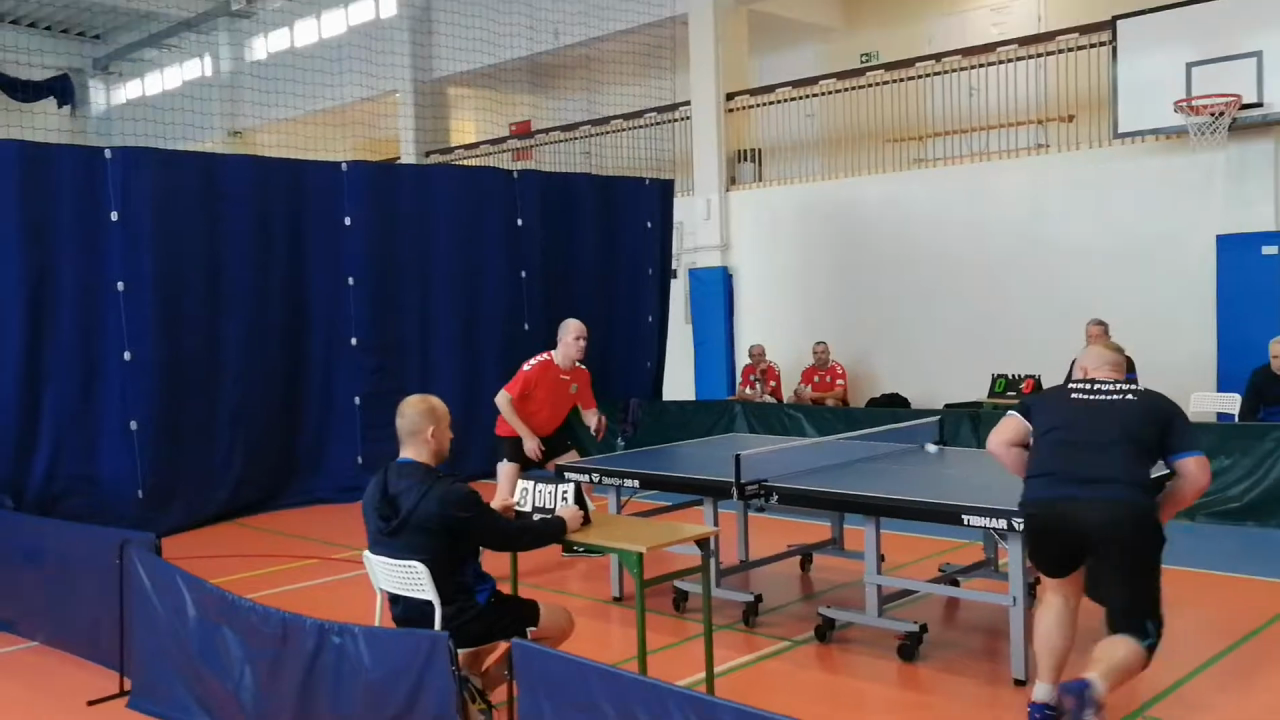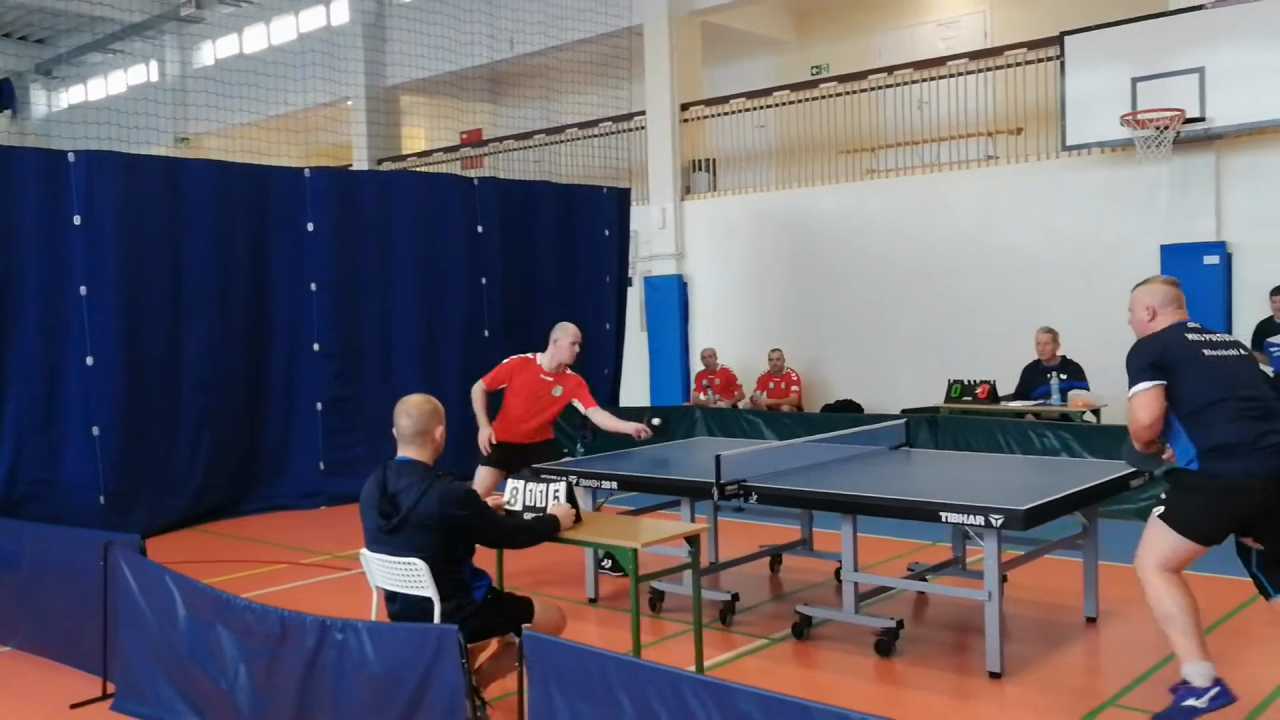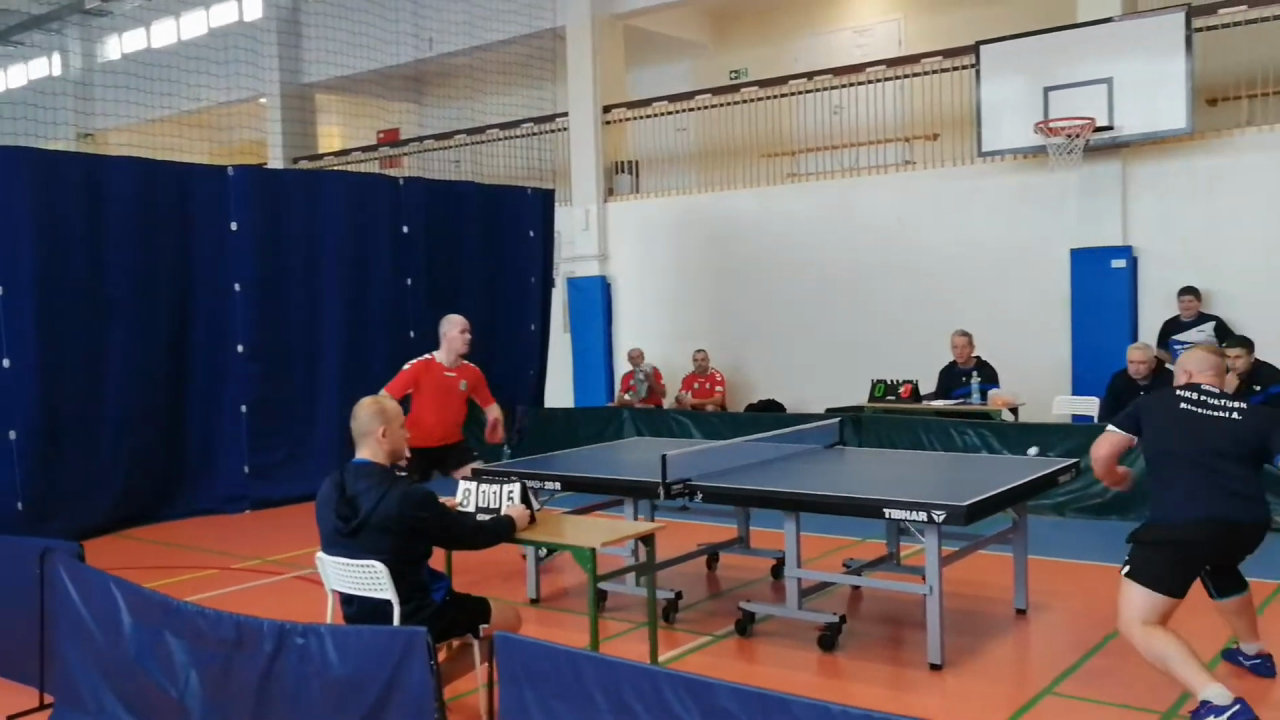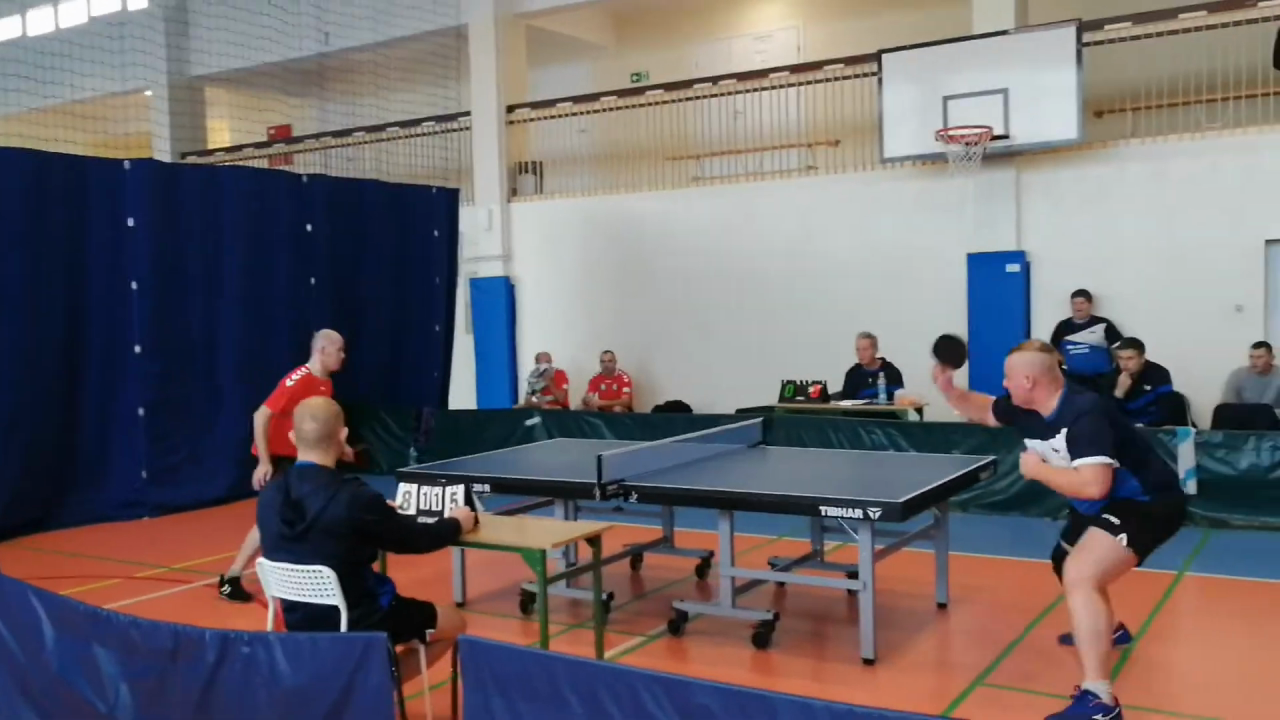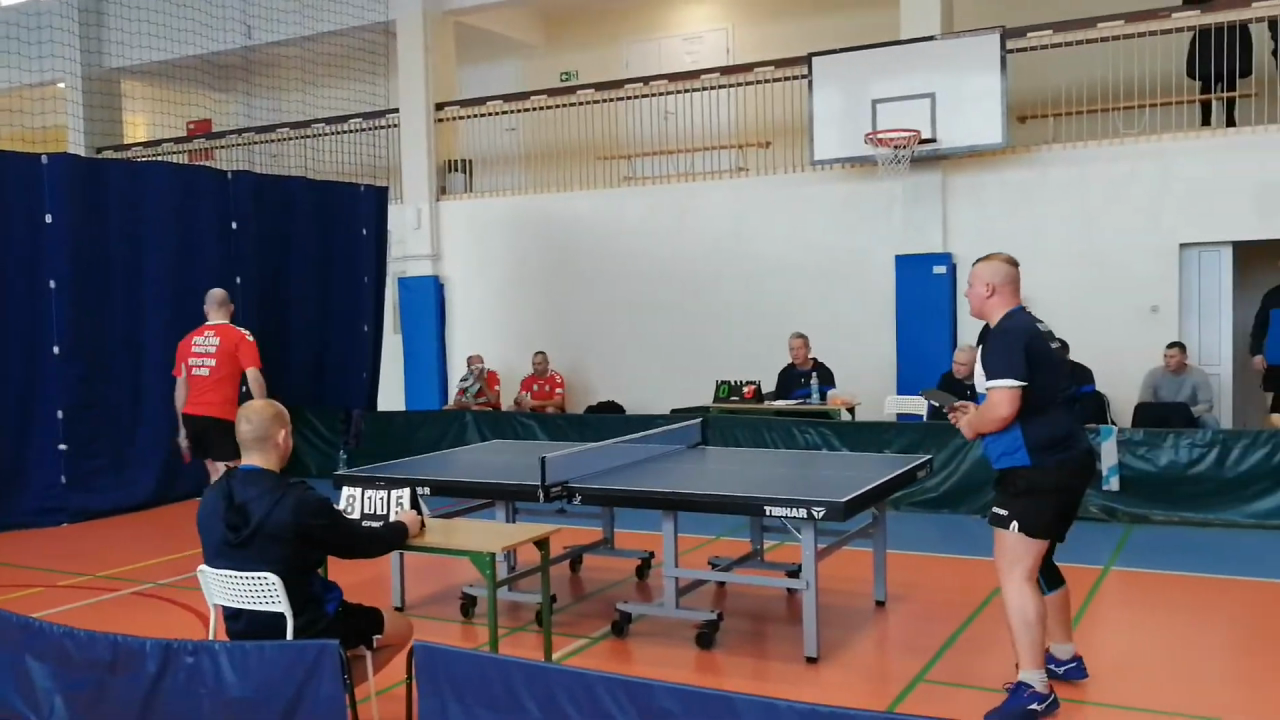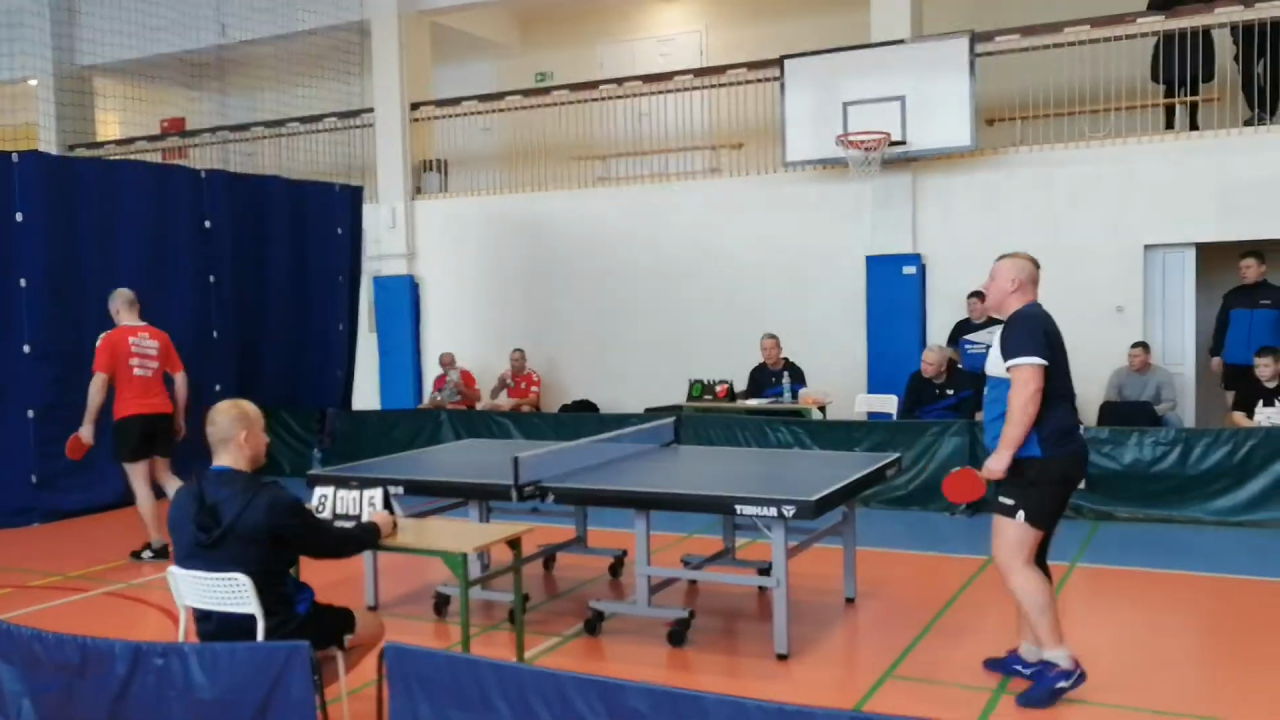
dt=0.5s
person 1, frame 1
left shoulder: (1049, 397)
right shoulder: (1159, 404)
left elbow: (998, 444)
right elbow: (1197, 476)
right wrist: (1155, 514)
left hip: (1043, 505)
right hip: (1119, 512)
left knee: (1059, 595)
right knee: (1136, 634)
person 1, frame 2
left shoulder: (1150, 348)
right shoulder: (1230, 343)
left elbow: (1146, 419)
left wrist: (1144, 443)
left hip: (1222, 477)
left knee: (1153, 568)
left ankle: (1200, 682)
person 1, frame 3
left shoulder: (1153, 403)
left elbow: (1101, 455)
left wrist: (1119, 479)
left hip: (1177, 524)
right hip: (1247, 522)
left knee: (1137, 623)
right knee: (1214, 564)
person 1, frame 4
left shoulder: (1085, 415)
right shoulder: (1029, 411)
left elbow: (1093, 485)
right elbow: (982, 410)
left wrist: (1037, 470)
right wrist: (948, 386)
left hip: (1149, 504)
right hip: (1112, 506)
left knee: (1081, 578)
right knee: (1065, 561)
right ankle: (1104, 631)
person 1, frame 5
left shoulder: (1005, 335)
right shoulder: (1030, 328)
left elbow: (1004, 409)
left wrist: (971, 425)
right wrist: (978, 410)
left hip: (1036, 471)
right hip: (1065, 462)
left knee: (1014, 573)
right knee: (1036, 563)
right ankle: (1064, 657)
person 1, frame 6
left shoulder: (1024, 323)
right shoulder: (1031, 323)
left elbow: (1029, 389)
left wrist: (1004, 452)
right wrist: (1011, 454)
left hip: (1038, 462)
right hip: (1043, 459)
left knee: (1012, 560)
right knee: (1026, 558)
left ankle: (1060, 661)
right ankle: (1035, 654)
person 2, frame 1
left shoulder: (378, 488)
right shoulder: (447, 494)
right elbow: (511, 537)
left wrist: (485, 513)
right wrist: (561, 523)
left hip: (410, 611)
right hip: (450, 618)
left knee: (497, 603)
right knee: (560, 622)
left ankle: (468, 680)
right ankle: (473, 690)
person 2, frame 2
left shoulder: (374, 486)
right shoulder: (447, 492)
right elbow: (508, 535)
left wrist: (479, 510)
right wrist: (554, 521)
left hip: (404, 608)
right hip: (450, 613)
left knee: (495, 601)
right knee: (553, 618)
person 2, frame 3
left shoulder: (330, 489)
right shoulder: (405, 495)
right elbow: (467, 536)
left wrist: (434, 512)
right wrist: (509, 522)
left hip: (359, 611)
right hip: (407, 615)
left knee: (452, 600)
right knee: (509, 619)
person 2, frame 4
left shoulder: (270, 493)
right shoulder: (352, 498)
right elbow: (414, 540)
left wrist: (378, 513)
right wrist: (455, 524)
left hip: (300, 619)
right hip: (354, 621)
right knee: (454, 622)
person 2, frame 5
left shoulder: (212, 499)
right shoulder: (298, 502)
right elbow: (361, 544)
left wrist: (326, 519)
right wrist: (402, 528)
right hip: (300, 629)
right knee: (401, 628)
person 2, frame 6
left shoulder: (184, 498)
right shoulder: (270, 502)
right elbow: (334, 542)
left wrist: (296, 520)
right wrist: (374, 527)
right hip: (269, 631)
right knee: (372, 627)
person 3, frame 1
left shoulder: (582, 374)
right shoulder: (537, 366)
left elbow: (588, 410)
right elbow: (502, 399)
left wrist: (595, 421)
right wrist: (527, 436)
left hip: (549, 435)
right hip: (515, 435)
right knee: (505, 498)
left ankle: (575, 542)
person 3, frame 2
left shoulder: (573, 382)
right shoulder: (517, 365)
left elbow: (596, 414)
right elbow: (478, 388)
left wrist: (629, 426)
right wrist: (484, 425)
left hip: (542, 444)
right hip: (503, 441)
left ankle: (601, 553)
person 3, frame 3
left shoulder: (471, 373)
right shoulder: (418, 368)
left elbow: (490, 405)
left wrist: (495, 422)
left hip: (452, 447)
right hip: (416, 449)
person 3, frame 4
left shoulder: (326, 384)
right shoulder: (298, 380)
right elbow: (261, 416)
right wrist: (264, 462)
left hip: (296, 457)
right hip: (274, 459)
right ankle: (231, 578)
person 3, frame 5
left shoulder: (188, 341)
right shoulder: (241, 337)
left elbow: (180, 387)
right elbow: (253, 377)
left wrist: (182, 428)
left hip: (192, 418)
right hip: (220, 419)
left knee: (218, 478)
person 3, frame 6
left shoulder: (109, 339)
right shoulder: (161, 338)
left elbow: (99, 383)
right elbow: (180, 379)
left wrist: (88, 423)
right wrist: (179, 416)
left hip: (130, 418)
right hip: (161, 415)
left knee: (140, 483)
right knee: (165, 476)
left ankle: (157, 545)
